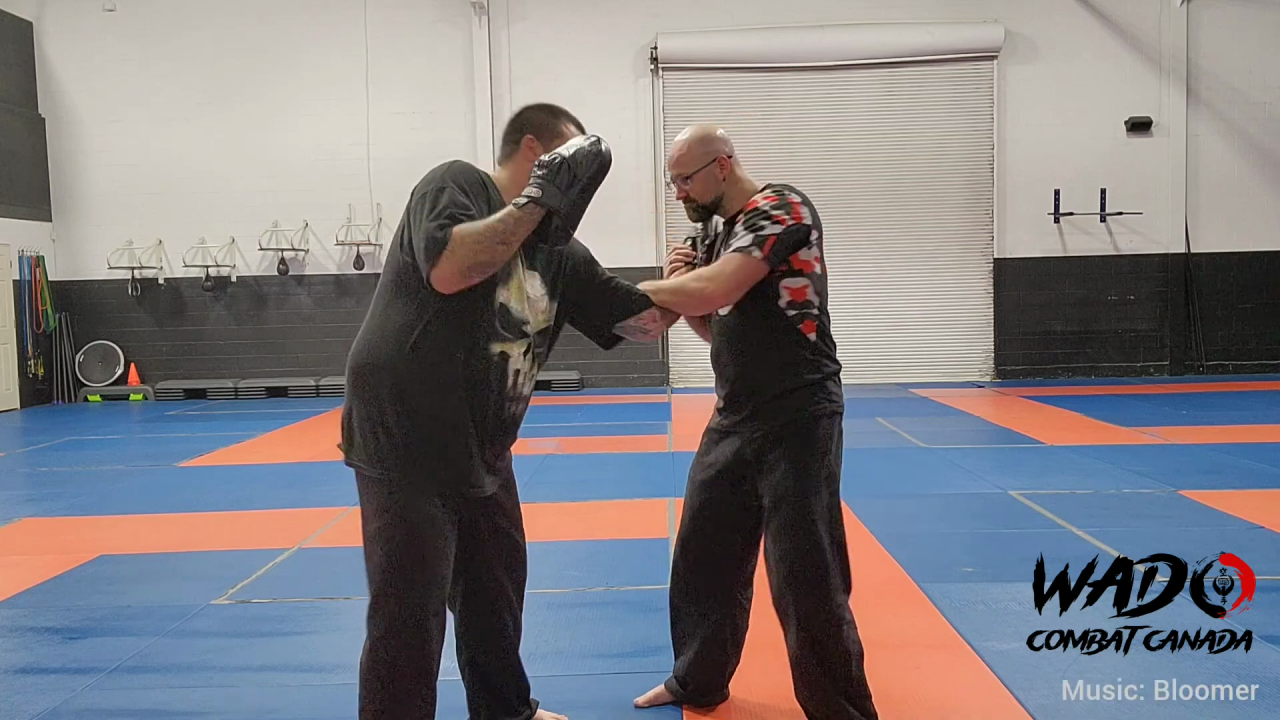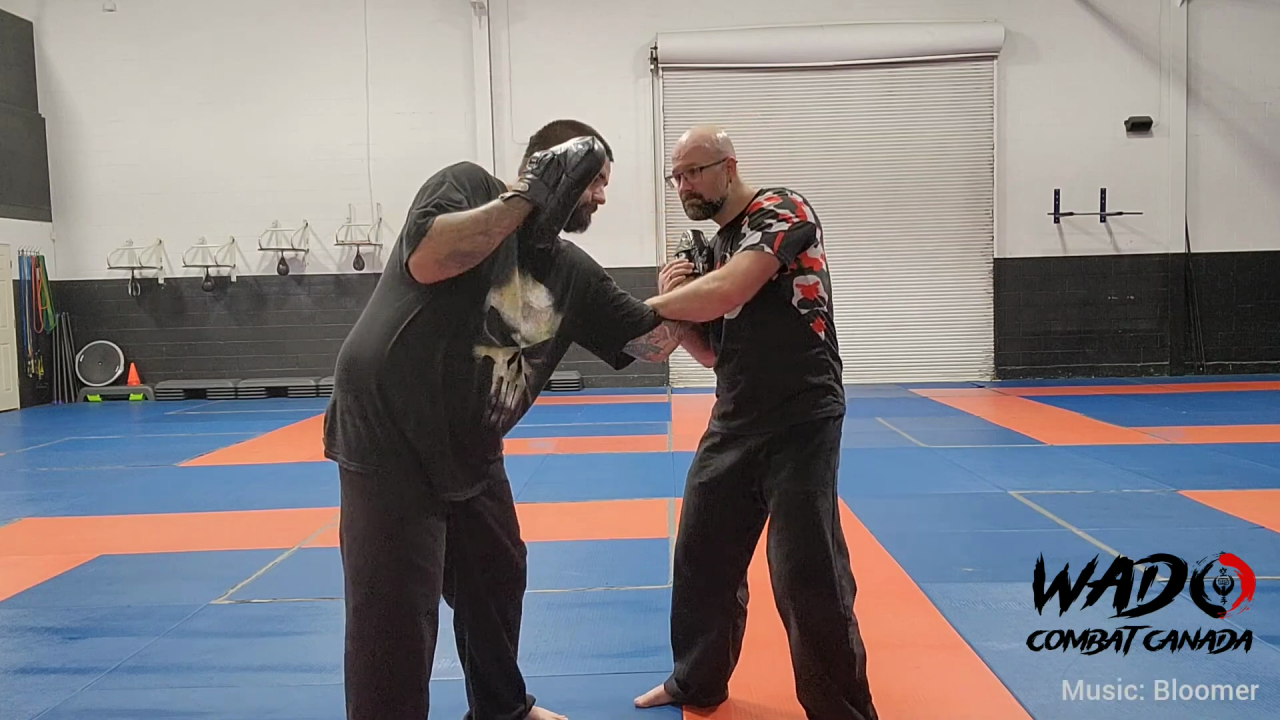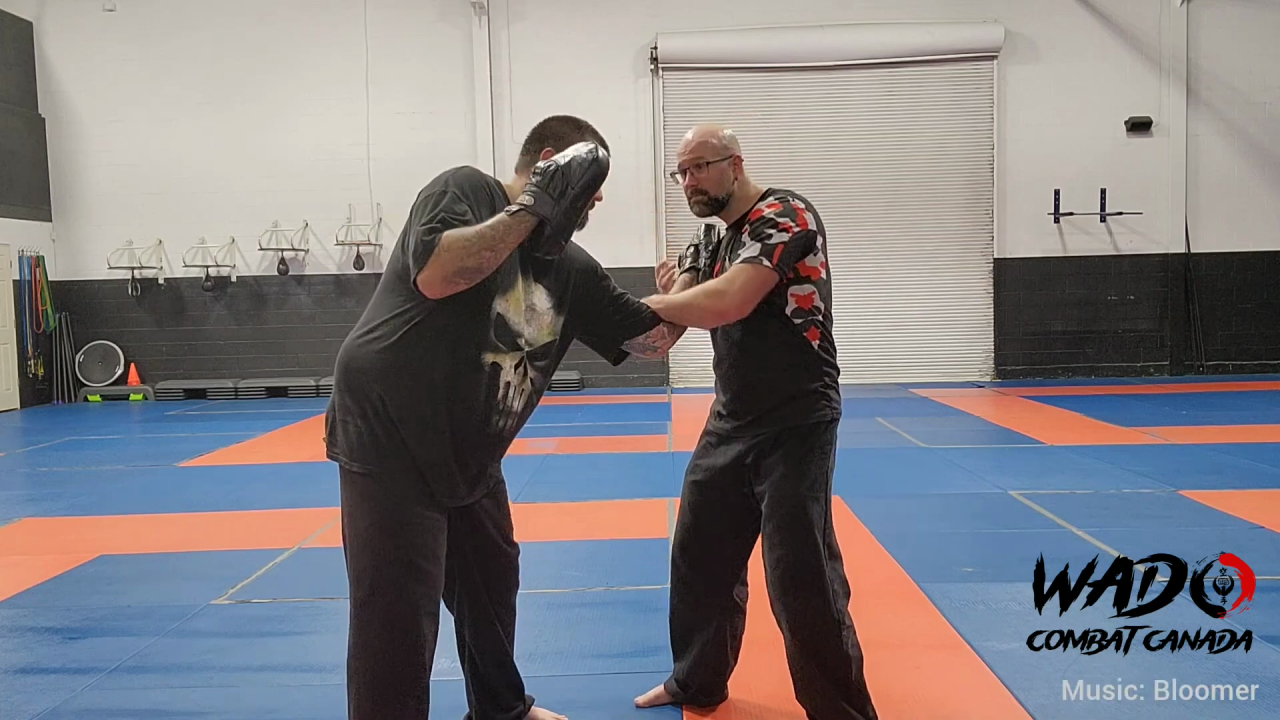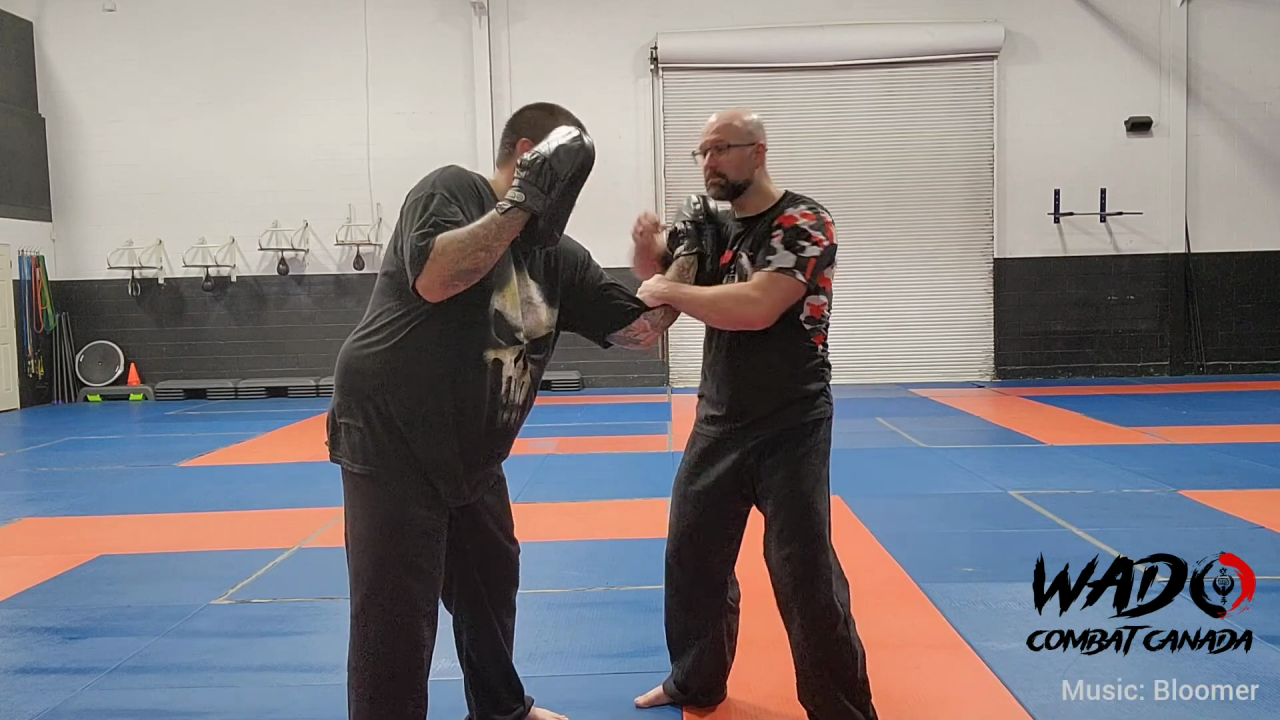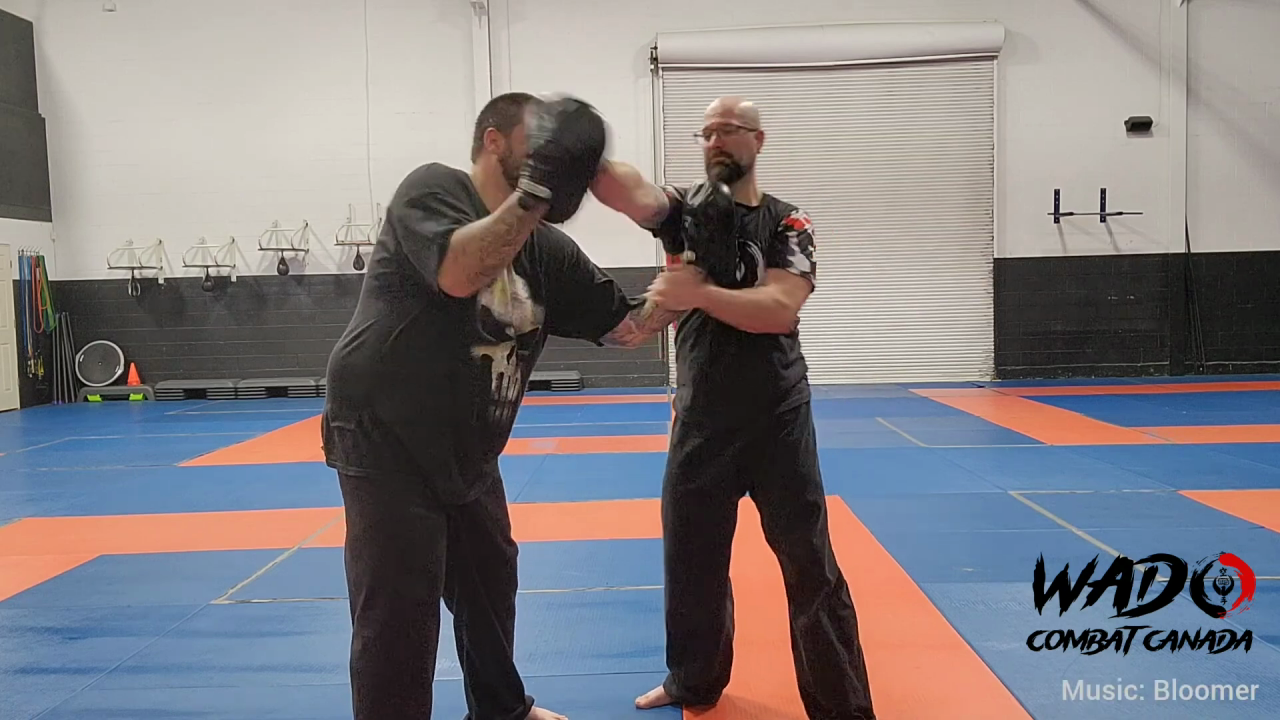
dt=0.3s
person 1, frame 1
left shoulder: (560, 253)
right shoulder: (457, 183)
left elbow: (644, 319)
right elbow: (448, 268)
right wrist: (538, 199)
left hip: (480, 446)
right hip: (404, 442)
left knee: (496, 586)
right knee: (408, 615)
person 1, frame 2
left shoulder: (573, 272)
right shoulder: (467, 185)
left elbow: (655, 338)
right elbow: (427, 261)
right wrist: (526, 198)
left hip: (470, 450)
right hip: (390, 437)
left knee: (497, 583)
right knee: (395, 616)
person 1, frame 3
left shoulder: (571, 267)
right shoulder: (465, 189)
left elbow: (648, 334)
right elbow: (436, 275)
right wrist: (531, 209)
left hip: (468, 451)
right hip: (389, 436)
left knee: (491, 585)
right knee: (396, 616)
person 1, frame 4
left shoulder: (560, 257)
right shoulder: (453, 188)
left elbow: (638, 325)
right elbow: (434, 279)
left wrist: (684, 273)
right wrist: (522, 203)
left hip: (470, 452)
right hip: (391, 440)
left knee: (490, 587)
right knee: (396, 615)
person 1, frame 5
left shoulder: (549, 249)
right shoulder: (434, 188)
left elbow: (627, 324)
right elbow: (458, 272)
right wrist: (537, 193)
left hip: (468, 452)
right hip: (387, 443)
left knee: (491, 588)
right knee: (398, 618)
person 2, frame 1
left shoulder: (779, 208)
right shoulder: (716, 238)
left elbow: (714, 290)
left wrist: (647, 288)
right wrist: (678, 281)
left hip: (797, 423)
right hip: (733, 422)
left knee: (806, 579)
right knee: (703, 557)
person 2, frame 2
left shoulder: (781, 210)
right shoulder: (709, 247)
left elbow: (727, 292)
left wrist: (654, 305)
right wrist: (676, 301)
left hip: (800, 425)
right hip: (732, 425)
left knee: (809, 580)
right knee: (701, 560)
person 2, frame 3
left shoulder: (784, 213)
right shoulder: (717, 244)
left elbow: (730, 303)
left wrist: (659, 304)
right wrist: (679, 290)
left hip: (795, 426)
right hip: (730, 423)
left knee: (801, 578)
right knee: (698, 557)
person 2, frame 4
left shoulder: (804, 221)
right shoulder: (711, 227)
left elbow: (755, 308)
right elbow: (671, 292)
left wrist: (667, 290)
right wrist: (649, 255)
left hip: (791, 428)
right hip: (718, 424)
left knee: (805, 578)
right knee: (692, 559)
person 2, frame 5
left shoulder: (788, 224)
right shoulder: (686, 208)
left elbow: (780, 312)
right elbow: (628, 191)
left wrist: (702, 294)
left hip: (778, 419)
right hip: (701, 422)
left knee: (810, 565)
right knee: (690, 561)
